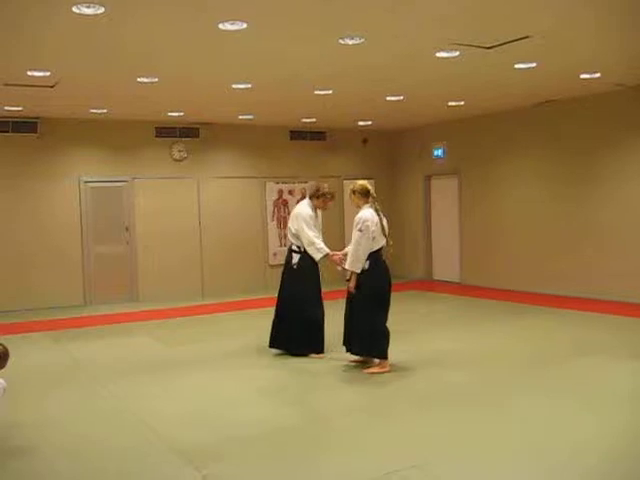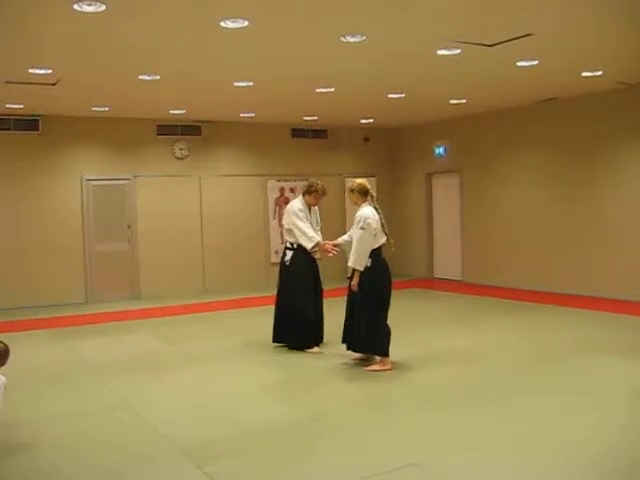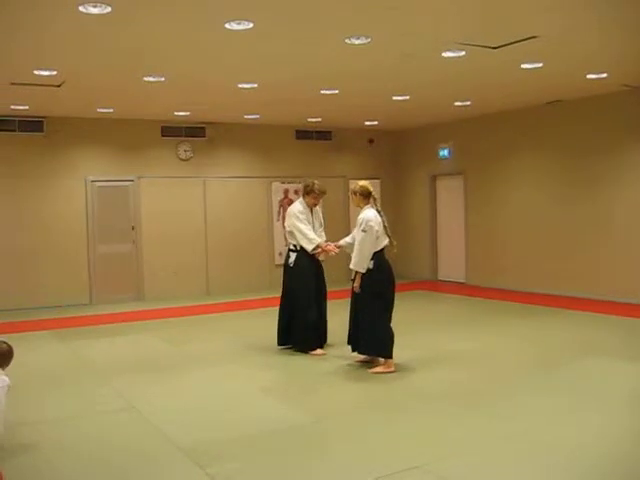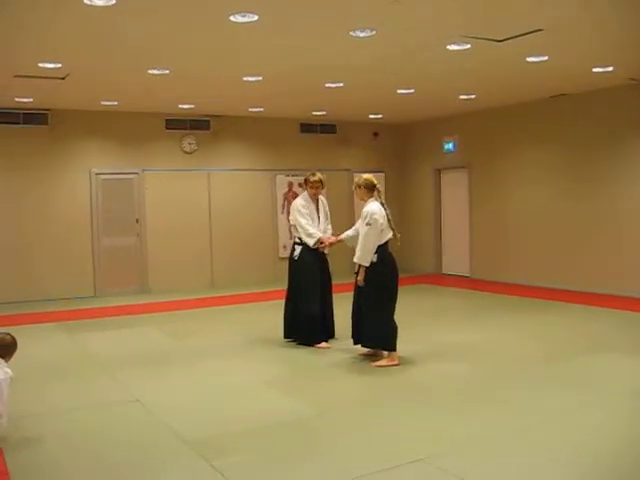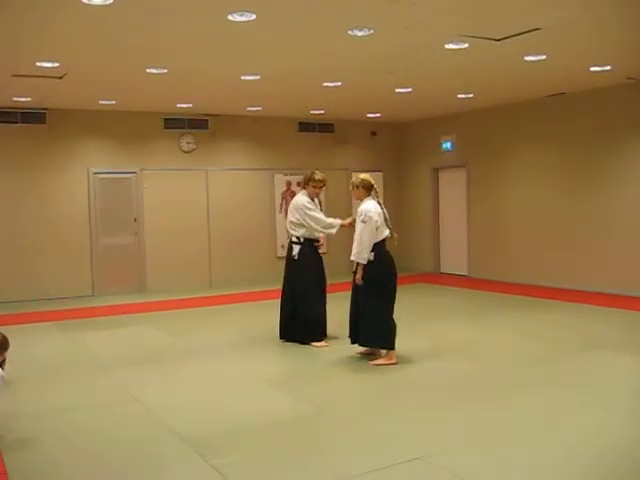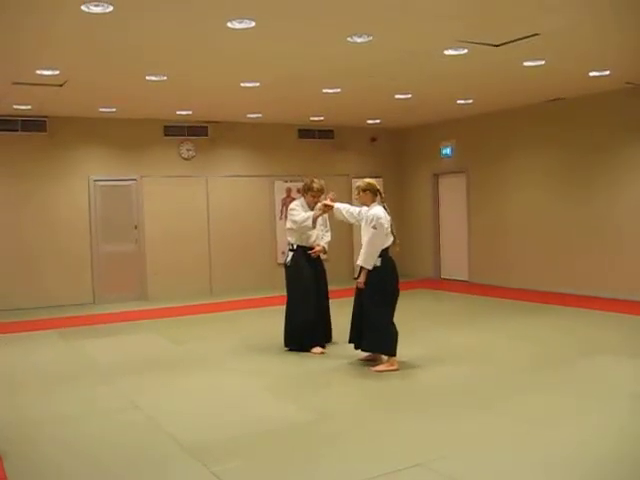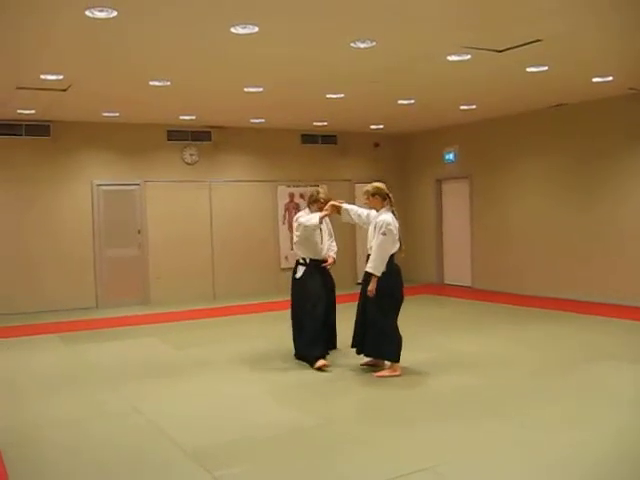
dt=0.5s
person 1, frame 1
left shoulder: (363, 217)
right shoulder: (376, 214)
left elbow: (360, 249)
left wrist: (353, 277)
right wrist: (343, 253)
left hip: (370, 271)
right hip: (377, 268)
left knee: (372, 315)
right knee: (363, 313)
left ankle: (383, 362)
right ankle: (368, 355)
person 1, frame 2
left shoulder: (364, 214)
right shoulder: (370, 211)
left elbow: (361, 247)
right elbow: (353, 236)
left wrist: (356, 276)
right wrist: (333, 243)
left hip: (371, 269)
right hip: (374, 267)
left knee: (374, 312)
right knee: (363, 310)
left ankle: (384, 360)
right ankle: (369, 352)
person 1, frame 3
left shoulder: (367, 217)
right shoulder: (372, 213)
left elbow: (363, 249)
right elbow: (357, 238)
left wrist: (358, 277)
right wrist: (337, 245)
left hip: (374, 271)
right hip: (377, 268)
left knee: (378, 314)
right knee: (367, 312)
left ankle: (387, 362)
right ankle: (373, 354)
person 1, frame 4
left shoulder: (371, 210)
right shoulder: (374, 207)
left elbow: (368, 243)
right elbow: (359, 230)
left wrist: (362, 270)
right wrist: (337, 239)
left hip: (379, 264)
right hip: (378, 263)
left knee: (381, 308)
right knee: (369, 305)
left ankle: (391, 355)
right ankle: (377, 347)
person 1, frame 5
left shoulder: (366, 209)
right shoulder: (374, 205)
left elbow: (364, 241)
left wrist: (359, 268)
right wrist: (356, 223)
left hip: (376, 262)
right hip: (379, 260)
left knee: (379, 306)
right knee: (368, 304)
left ankle: (390, 354)
right ankle: (375, 347)
person 1, frame 6
left shoulder: (376, 215)
right shoulder: (369, 211)
left elbow: (371, 247)
right elbow: (352, 212)
left wrist: (363, 273)
right wrist: (333, 205)
left hip: (380, 268)
right hip: (376, 267)
left knee: (381, 313)
right knee: (368, 310)
left ankle: (391, 360)
right ankle: (377, 352)
person 1, frame 7
left shoulder: (385, 221)
right shoulder: (377, 216)
left elbow: (380, 253)
right elbow: (358, 214)
left wrist: (373, 280)
right wrist: (340, 207)
left hip: (385, 275)
right hip: (379, 272)
left knee: (385, 319)
right knee: (371, 316)
left ankle: (394, 366)
right ankle: (379, 358)
person 2, frame 1
left shoulder: (313, 210)
right shoulder: (303, 212)
right elbow: (311, 240)
left wrist: (330, 253)
right wrist: (330, 255)
left hip: (305, 258)
right hip: (299, 260)
left knee: (302, 301)
right knee: (307, 303)
left ankle: (289, 342)
right ankle: (308, 346)
person 2, frame 2
left shoulder: (313, 209)
right shoulder: (294, 208)
right elbow: (304, 232)
left wrist: (320, 246)
right wrist: (321, 244)
left hip: (308, 255)
right hip: (295, 257)
left knee: (313, 296)
right knee: (300, 299)
left ankle: (302, 337)
right ankle: (304, 341)
person 2, frame 3
left shoulder: (315, 210)
right shoulder: (295, 210)
left elbow: (319, 231)
right elbow: (305, 234)
left wrist: (322, 247)
right wrist: (323, 245)
left hip: (311, 258)
right hip: (298, 258)
left knee: (317, 298)
right knee: (303, 301)
left ankle: (311, 339)
right ankle: (307, 343)
person 2, frame 4
left shoulder: (322, 202)
right shoulder: (299, 204)
left elbow: (327, 225)
right elbow: (306, 228)
left wrist: (326, 240)
right wrist: (322, 239)
left hip: (318, 251)
right hip: (303, 252)
left knee: (322, 292)
right knee: (308, 295)
left ankle: (321, 332)
right ankle: (311, 336)
person 2, frame 5
left shoulder: (312, 200)
right shoulder: (300, 202)
right elbow: (320, 221)
left wrist: (321, 238)
right wrist: (342, 223)
left hip: (310, 248)
right hip: (301, 250)
left knee: (316, 290)
right knee: (306, 292)
right ankle: (310, 334)
person 2, frame 6
left shoulder: (320, 209)
right shoulder: (295, 208)
left elbow: (326, 231)
right elbow: (301, 223)
left wrist: (322, 246)
right wrist: (317, 213)
left hip: (314, 256)
right hip: (298, 257)
left knee: (319, 298)
right knee: (302, 300)
left ankle: (319, 337)
right ankle: (306, 342)
person 2, frame 7
left shoulder: (324, 219)
right shoulder: (301, 218)
left elbow: (331, 240)
right elbow: (307, 225)
left wrist: (332, 256)
right wrist: (323, 214)
left hip: (322, 268)
right hip: (306, 270)
left knee: (327, 308)
right knee: (313, 310)
left ankle: (323, 345)
right ankle: (315, 356)
